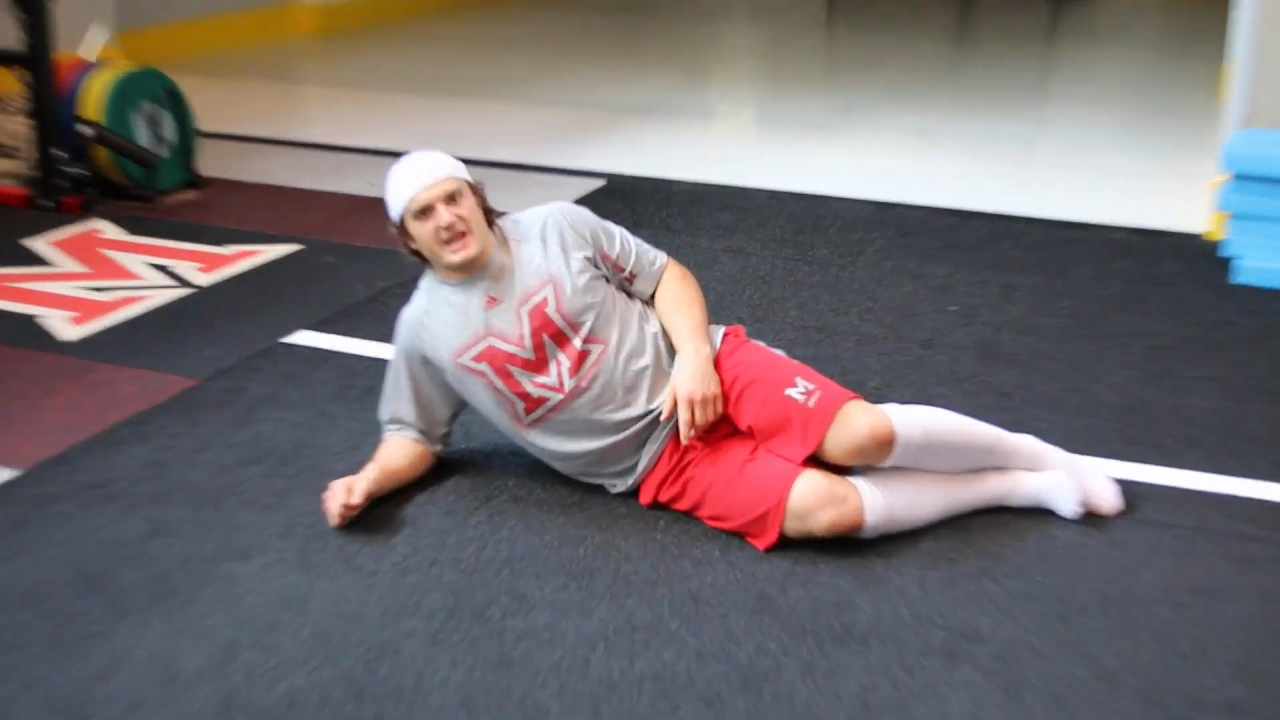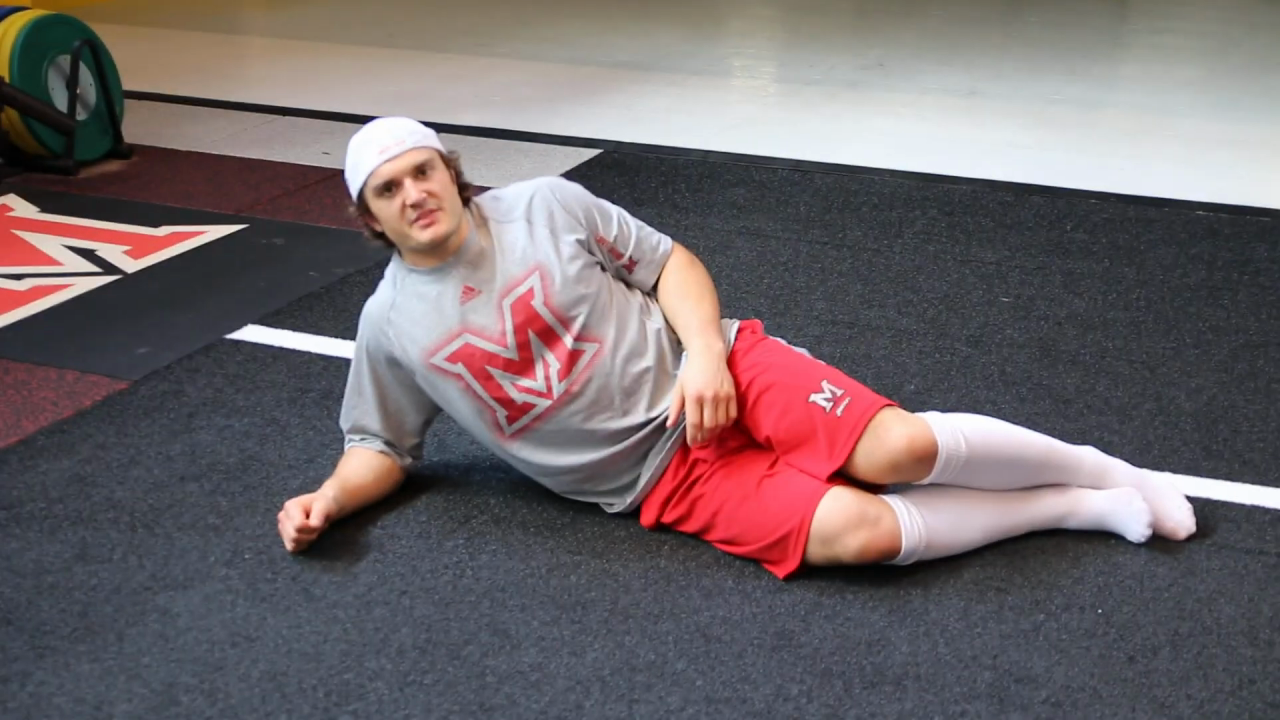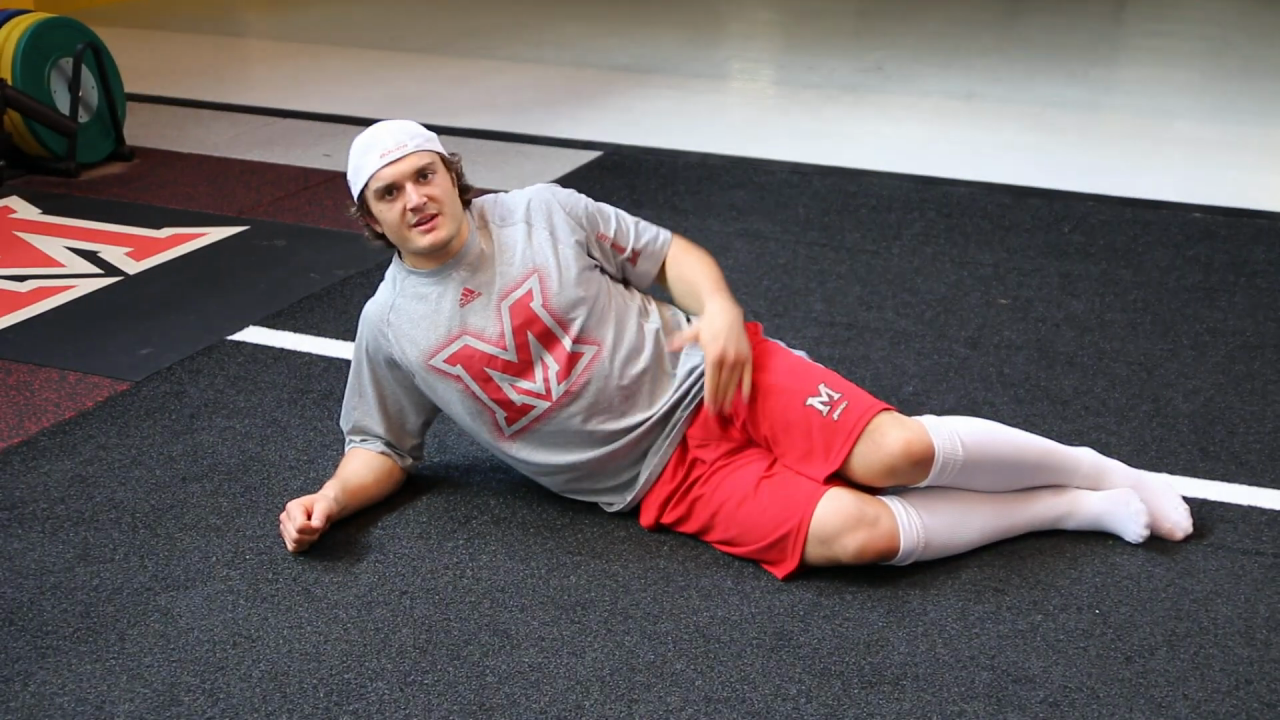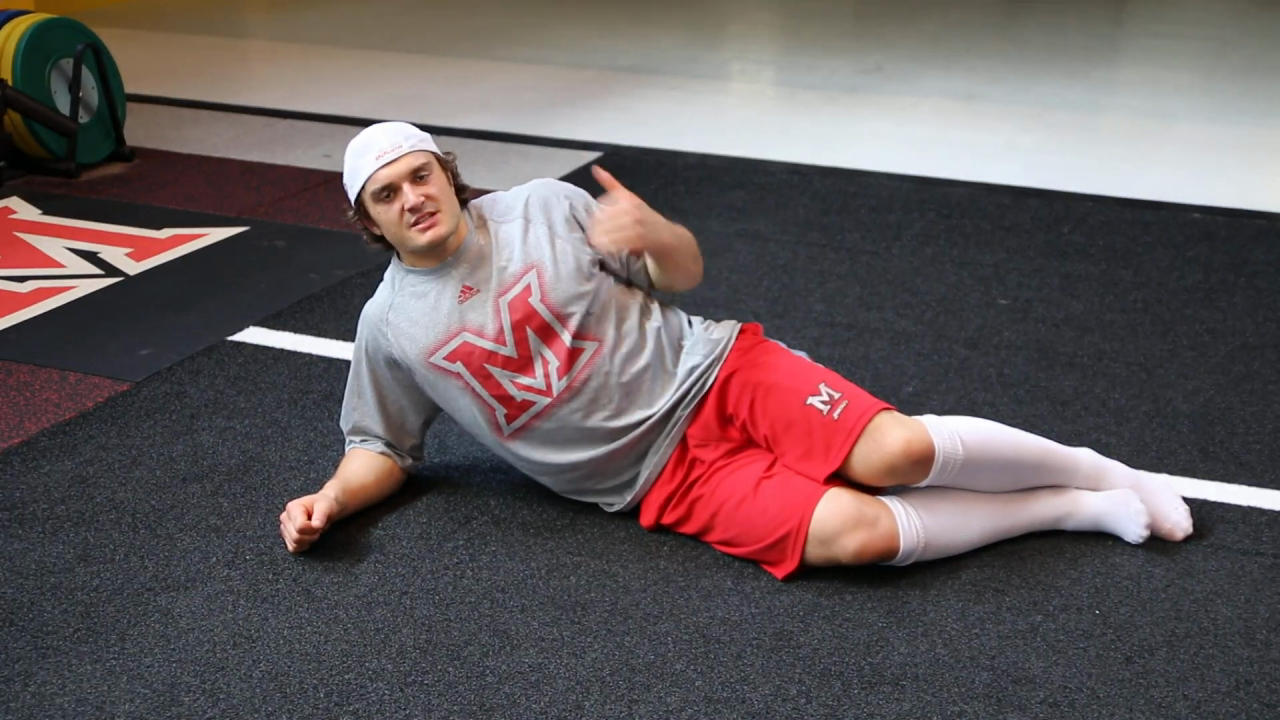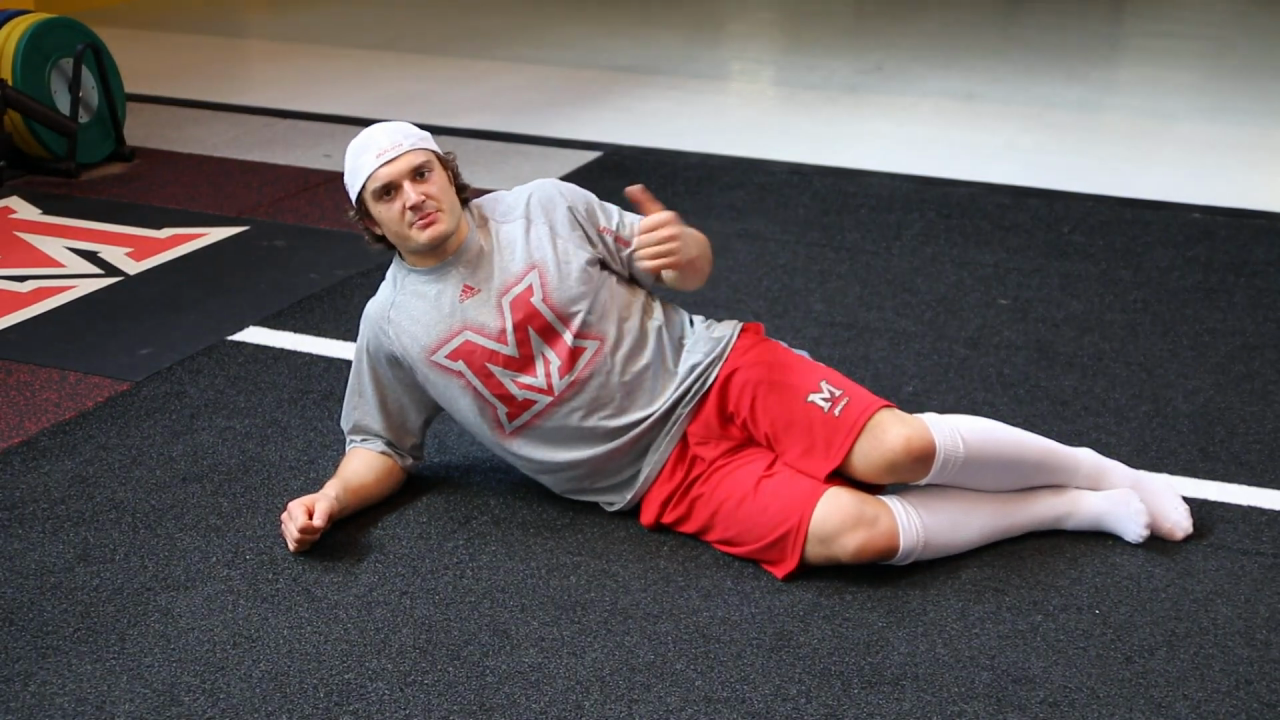
dt=0.4s
person 1, frame 1
left shoulder: (558, 226)
right shoulder: (424, 330)
left elbow: (665, 276)
right elbow: (414, 436)
left wrist: (694, 357)
right wrist: (366, 481)
left hip: (698, 376)
right hip: (656, 465)
left knee: (861, 436)
right knee: (827, 510)
left ankle: (1036, 454)
right ankle: (1025, 489)
person 1, frame 2
left shoulder: (545, 204)
right shoulder: (390, 324)
left elbow: (670, 262)
right elbow: (379, 447)
left wrist: (705, 354)
left hip: (707, 378)
right hip: (661, 480)
left knee: (899, 448)
right knee: (860, 532)
person 1, frame 3
left shoulder: (544, 210)
right shoulder: (390, 327)
left elbow: (671, 253)
right elbow: (382, 447)
left wrist: (720, 310)
right wrist: (329, 500)
left hip: (708, 384)
right hip: (662, 479)
left knee: (895, 453)
right knee: (857, 534)
person 1, frame 4
left shoulder: (542, 206)
right shoulder: (389, 326)
left elbow: (686, 271)
right elbow: (382, 448)
left wrist: (650, 230)
left hip: (707, 373)
right hip: (664, 478)
left knee: (897, 451)
right knee: (856, 535)
person 1, frame 5
left shoulder: (545, 205)
right shoulder: (391, 325)
left elbow: (684, 267)
right elbow: (383, 447)
left wrist: (681, 249)
left hip: (710, 372)
right hip: (664, 477)
left knee: (899, 448)
right knee: (855, 534)
